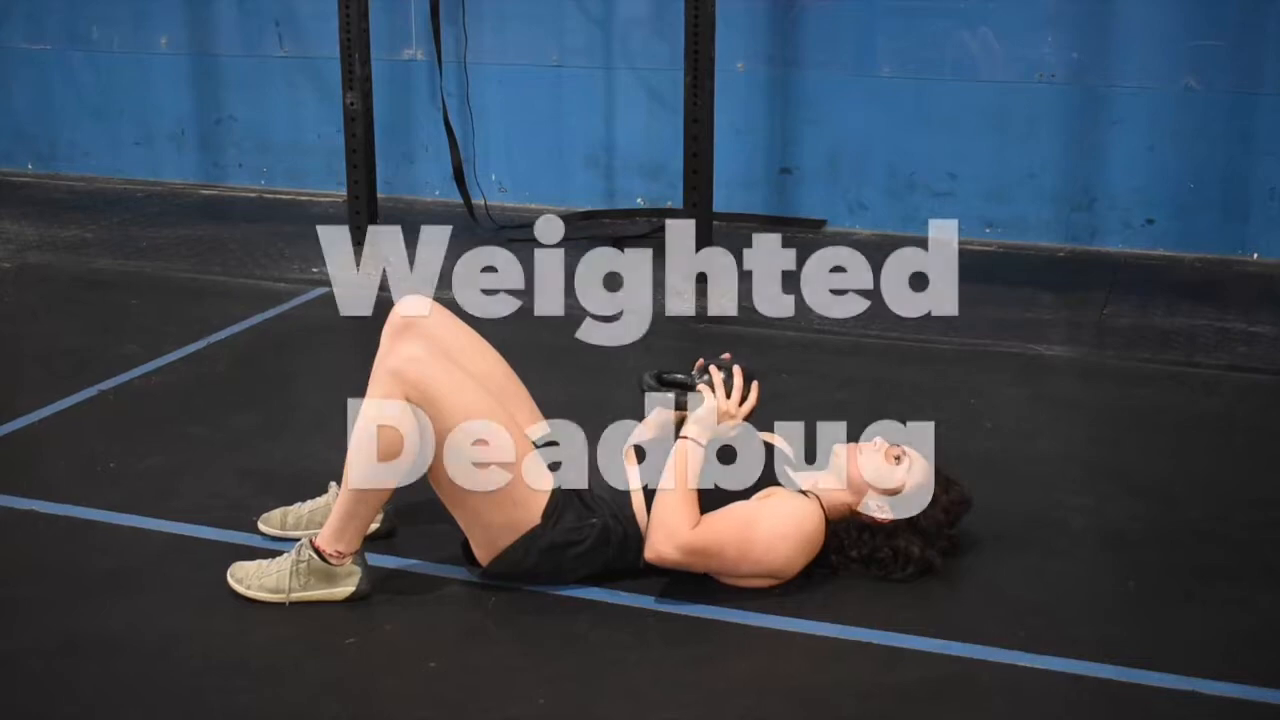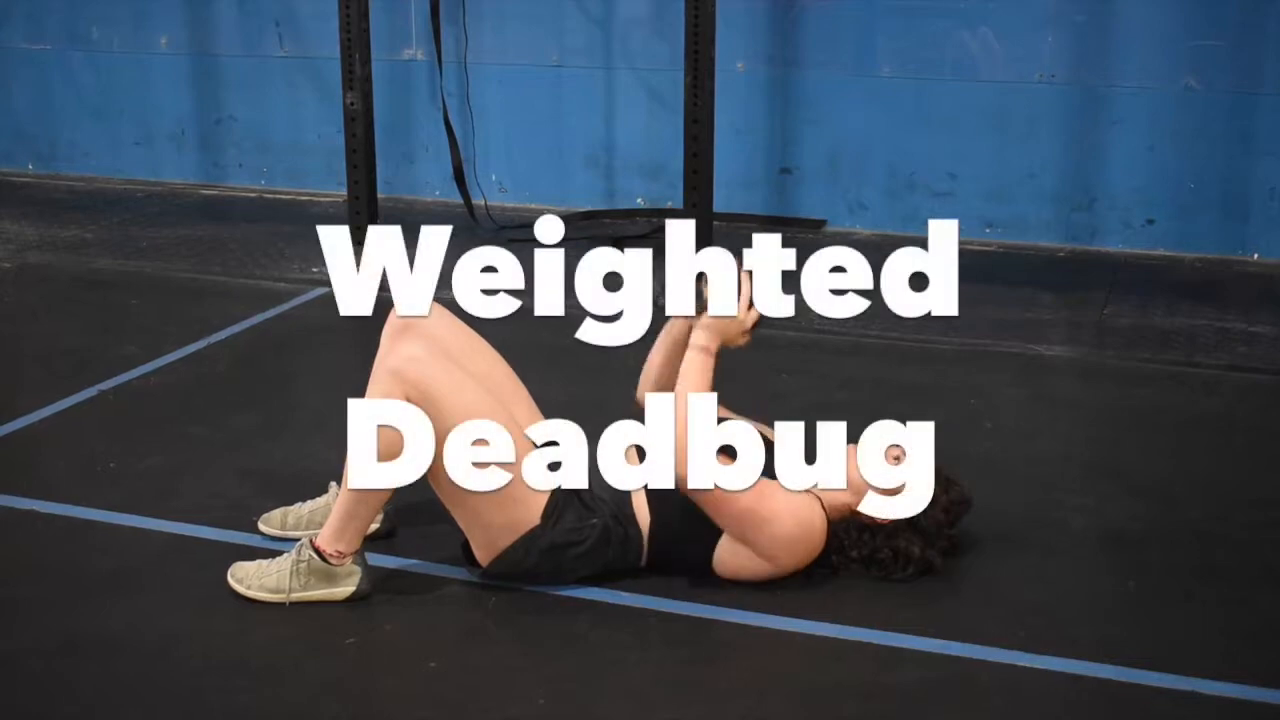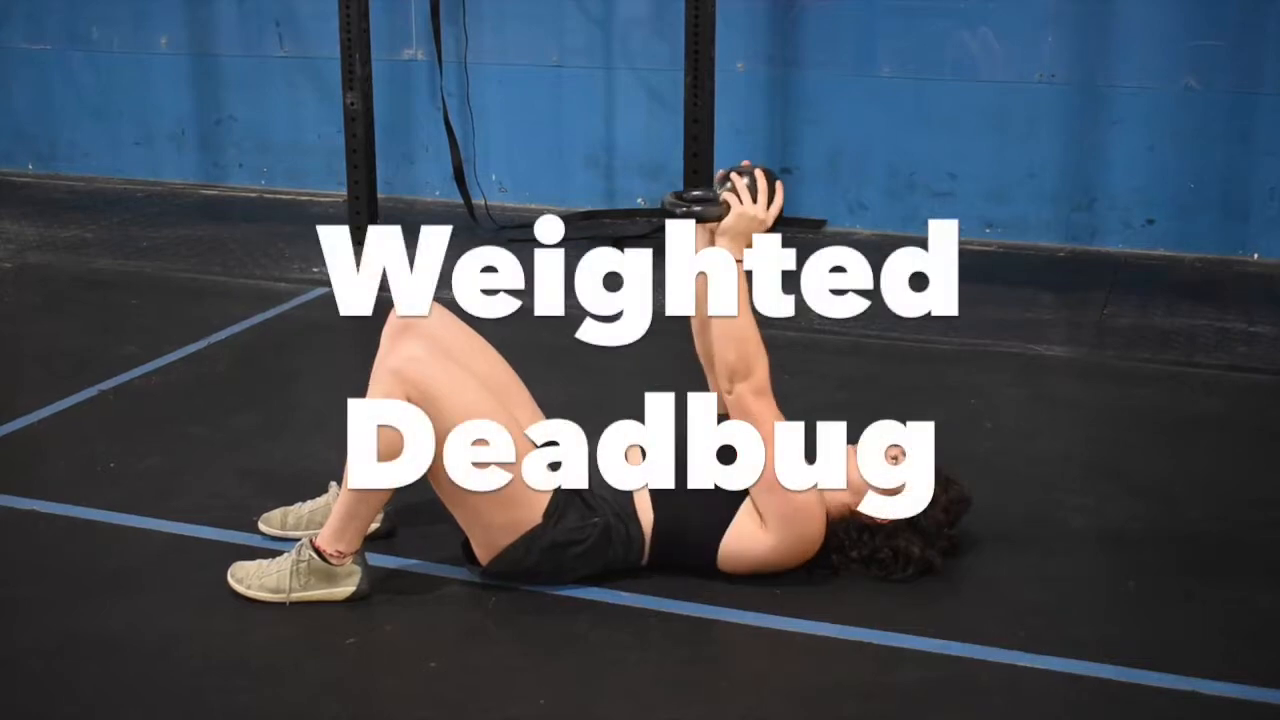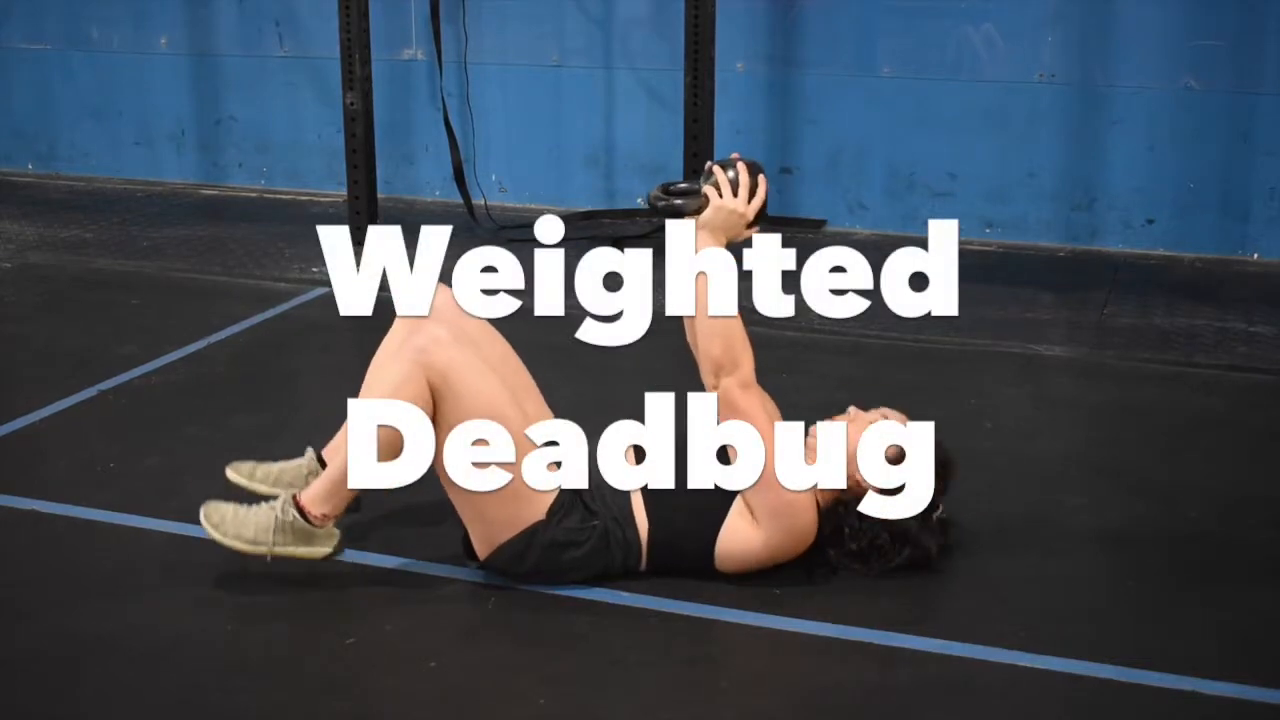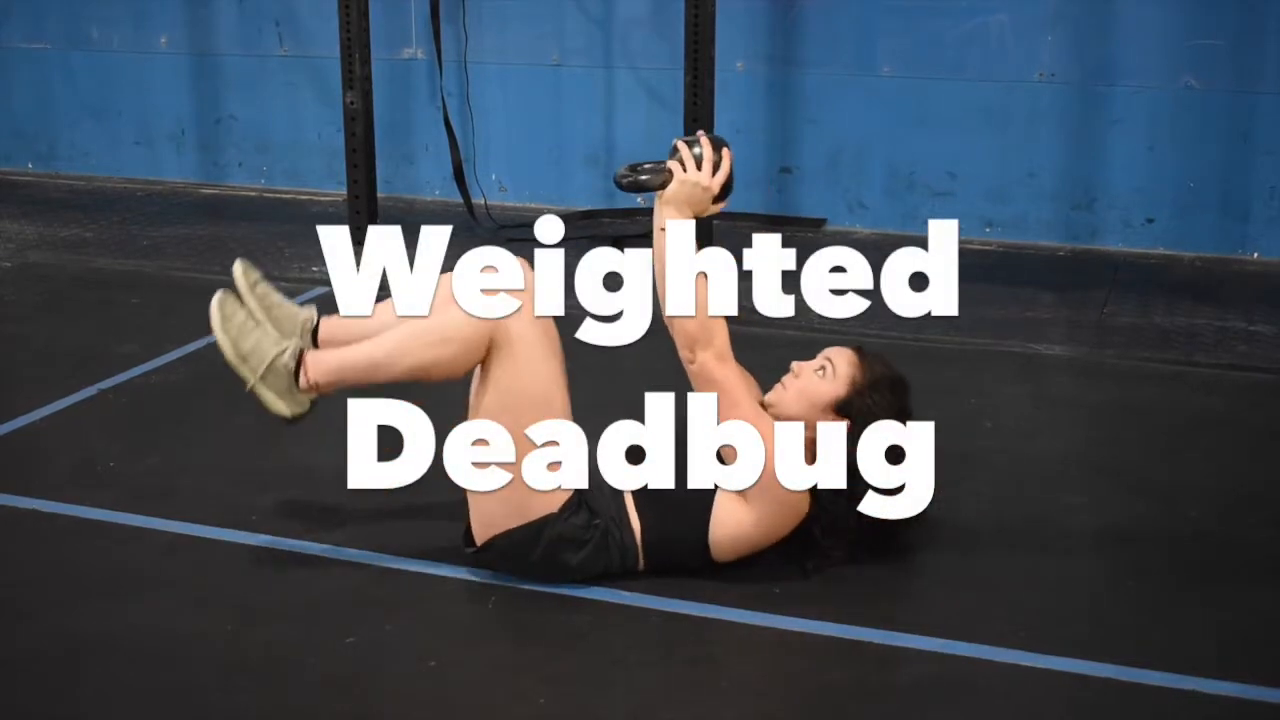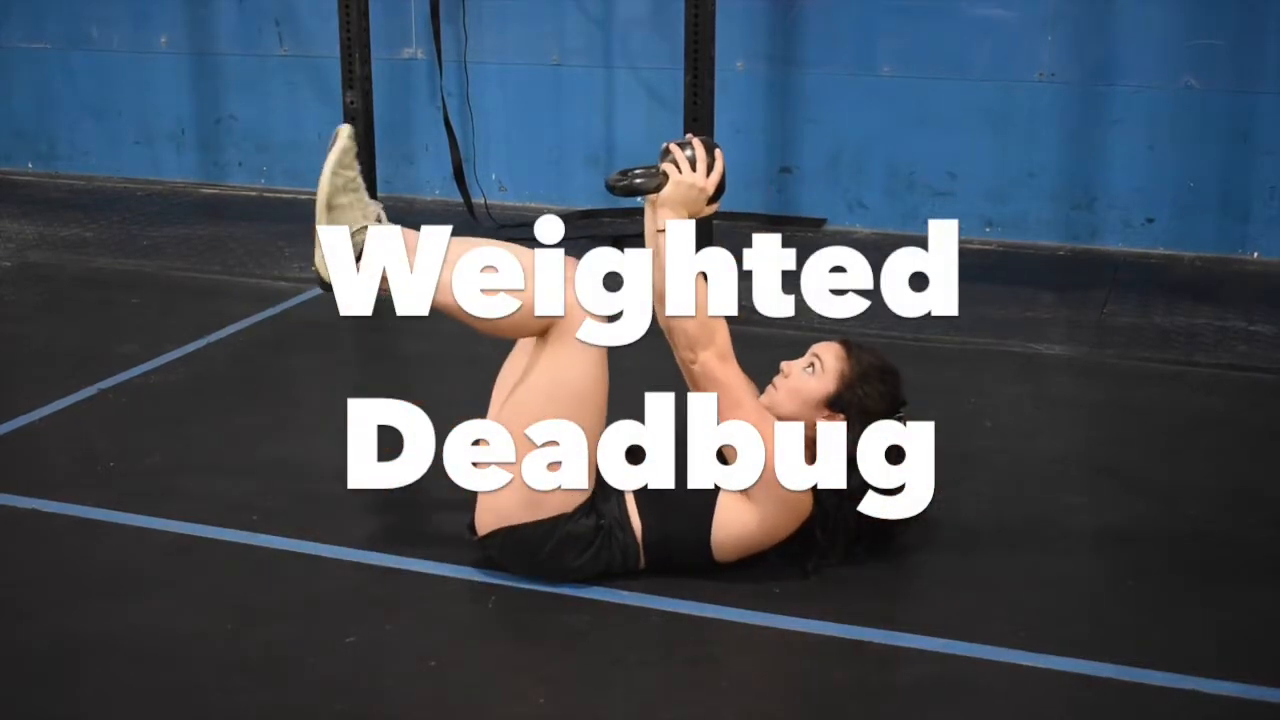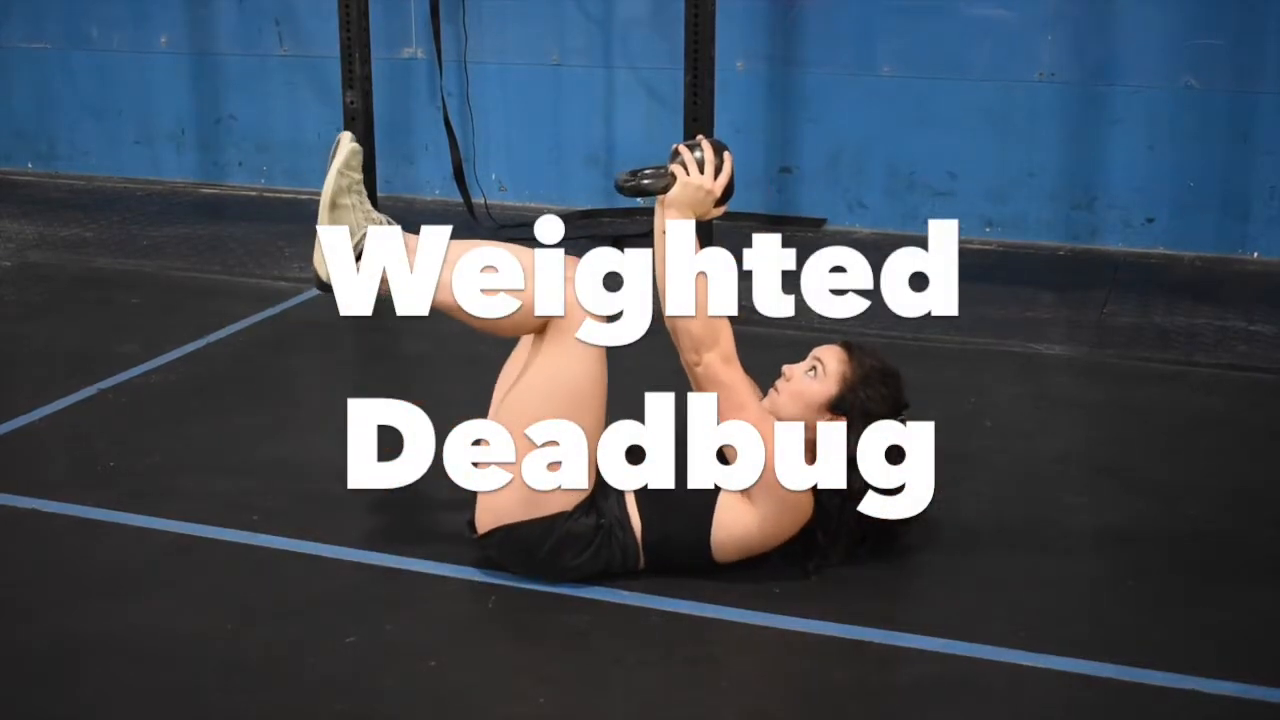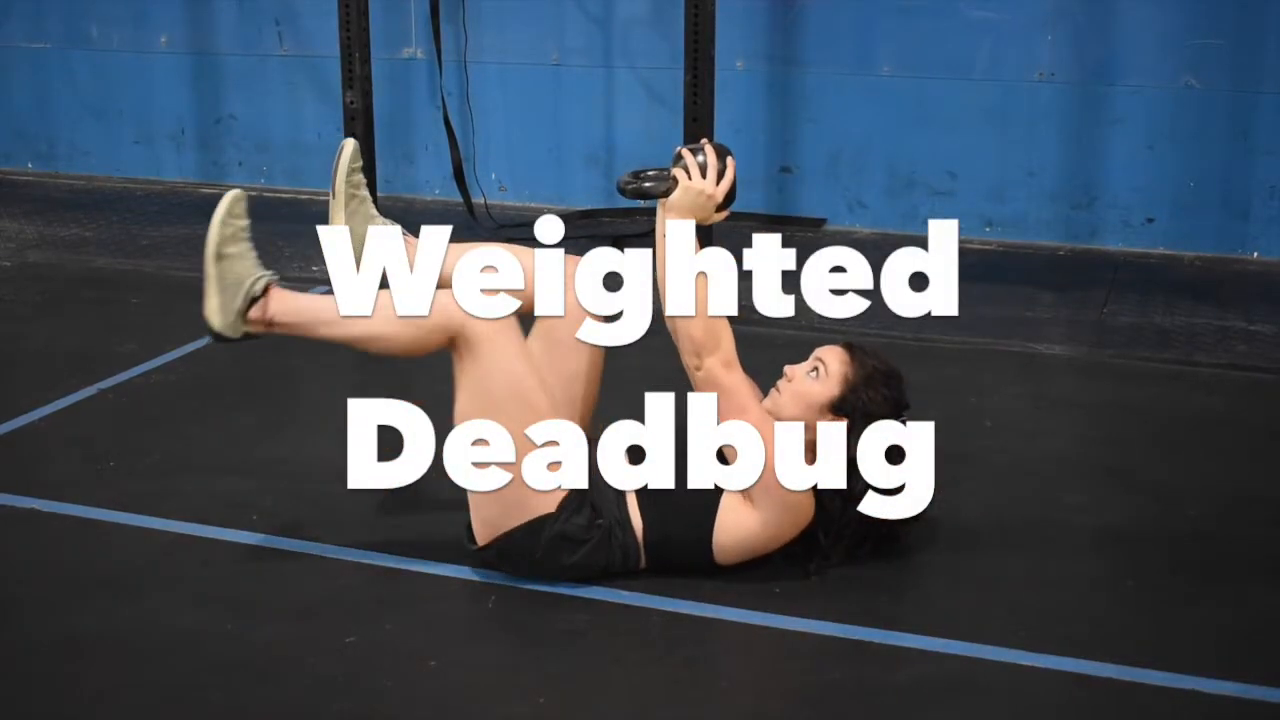
dt=0.4s
person 1, frame 1
left shoulder: (797, 530)
right shoulder: (787, 465)
left elbow: (665, 543)
left wrist: (697, 431)
right wrist: (678, 404)
left hip: (547, 532)
right hip: (557, 464)
left knee: (406, 368)
right knee: (413, 317)
left ankle: (330, 559)
right ankle: (356, 501)
person 1, frame 2
left shoulder: (795, 527)
right shoulder: (783, 465)
left elbow: (683, 462)
right elbow: (652, 401)
left wrist: (708, 343)
right wrist: (686, 322)
left hip: (553, 536)
right hip: (561, 474)
left knee: (408, 370)
right knee: (414, 320)
left ankle: (331, 561)
right ankle: (355, 502)
person 1, frame 3
left shoulder: (798, 526)
left elbow: (744, 387)
right elbow: (717, 364)
left wrist: (734, 249)
right wrist: (707, 241)
left hip: (552, 533)
right hip: (563, 478)
left knee: (408, 366)
right knee: (415, 321)
left ankle: (330, 558)
right ankle: (357, 499)
person 1, frame 4
left shoulder: (793, 518)
right shoulder: (779, 463)
left elbow: (732, 381)
right elbow: (713, 359)
left wrist: (712, 243)
right wrist: (695, 234)
left hip: (550, 538)
right hip: (565, 487)
left knee: (431, 347)
right knee: (435, 306)
left ankle: (307, 514)
right ankle: (324, 468)
person 1, frame 5
left shoulder: (782, 489)
right shoulder: (763, 437)
left elbow: (705, 356)
right elbow: (708, 351)
left wrist: (678, 218)
right wrist: (672, 219)
left hip: (551, 539)
right hip: (564, 500)
left knee: (510, 305)
right knee: (504, 284)
left ankle: (300, 372)
right ankle: (311, 338)
person 1, frame 6
left shoulder: (786, 490)
right shoulder: (767, 446)
left elbow: (704, 357)
right elbow: (689, 341)
left wrist: (672, 221)
right wrist: (660, 218)
left hip: (546, 537)
right hip: (550, 511)
left knee: (571, 295)
right knee: (565, 288)
left ankle: (367, 257)
person 1, frame 7
left shoulder: (787, 493)
right shoulder: (772, 450)
left elbow: (706, 358)
right elbow: (699, 343)
left wrist: (678, 221)
right wrist: (671, 218)
left hip: (547, 533)
right hip: (551, 508)
left knee: (570, 295)
right knee: (567, 283)
left ankle: (364, 262)
person 1, frame 8
left shoulder: (787, 496)
right shoulder: (769, 453)
left elbow: (710, 366)
right elbow: (711, 356)
left wrist: (679, 223)
right wrist: (674, 221)
left hip: (552, 531)
right hip: (566, 489)
left knee: (473, 315)
right knee: (575, 281)
left ankle: (257, 305)
